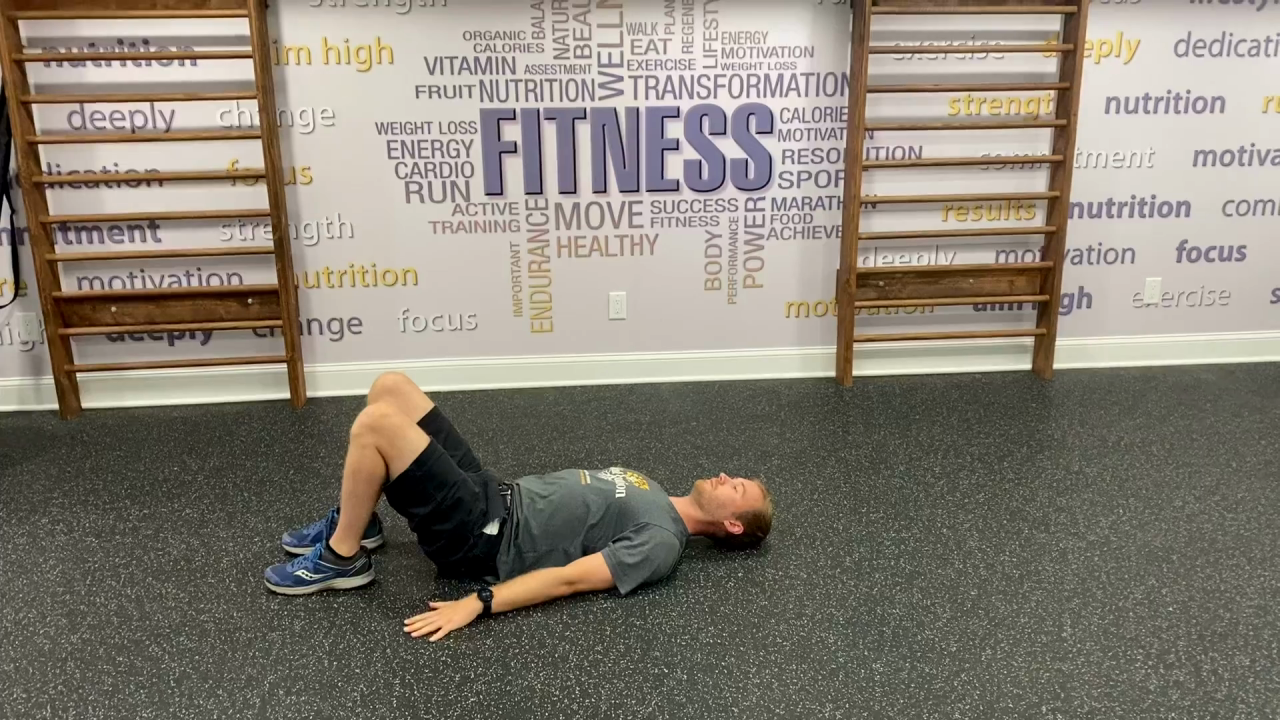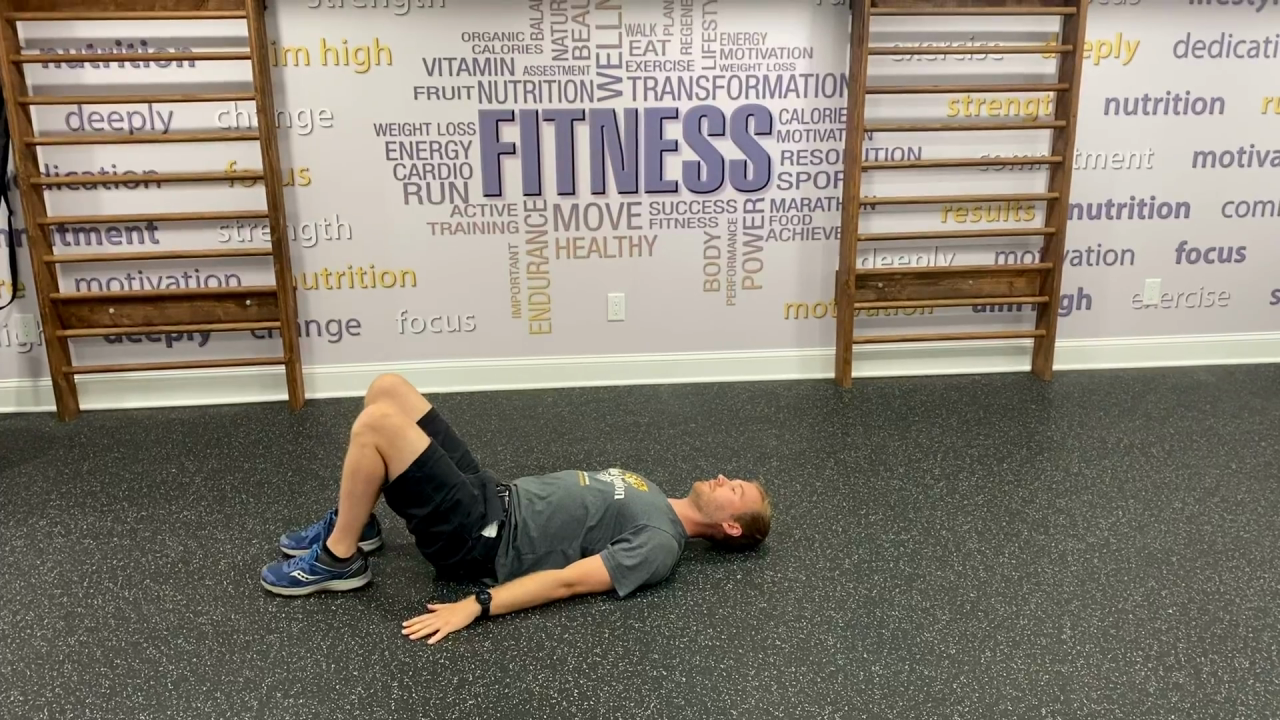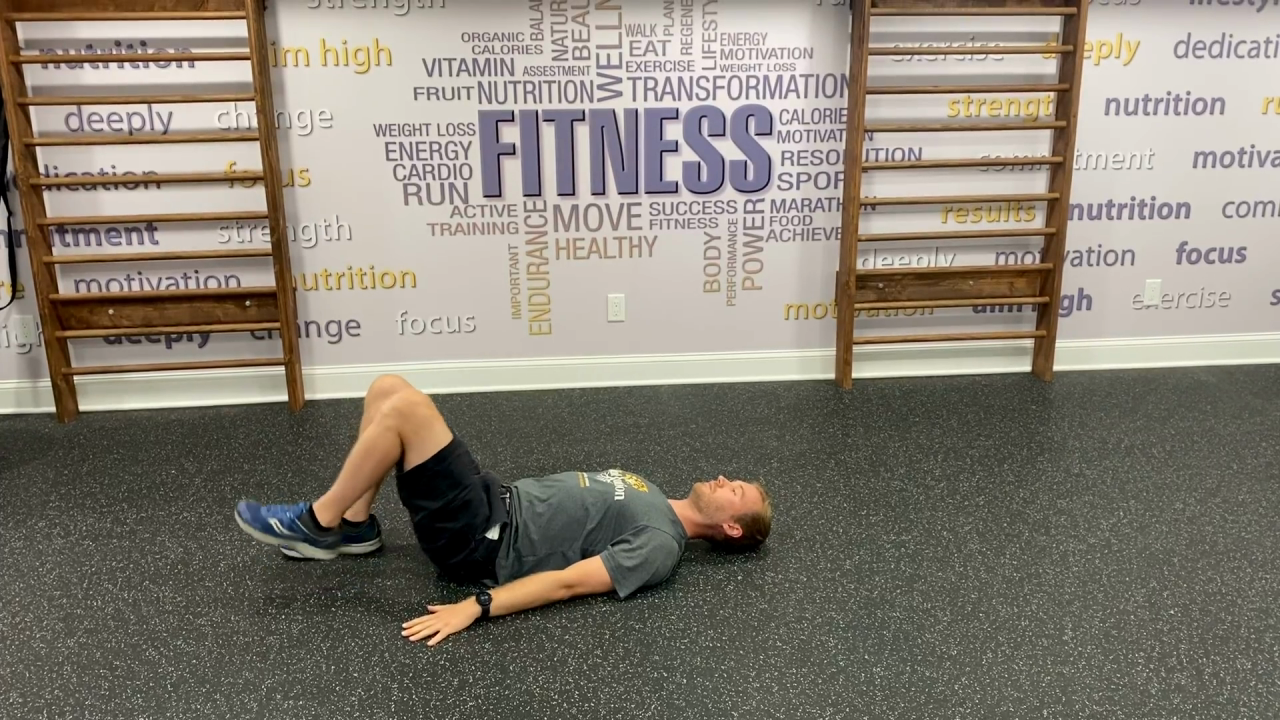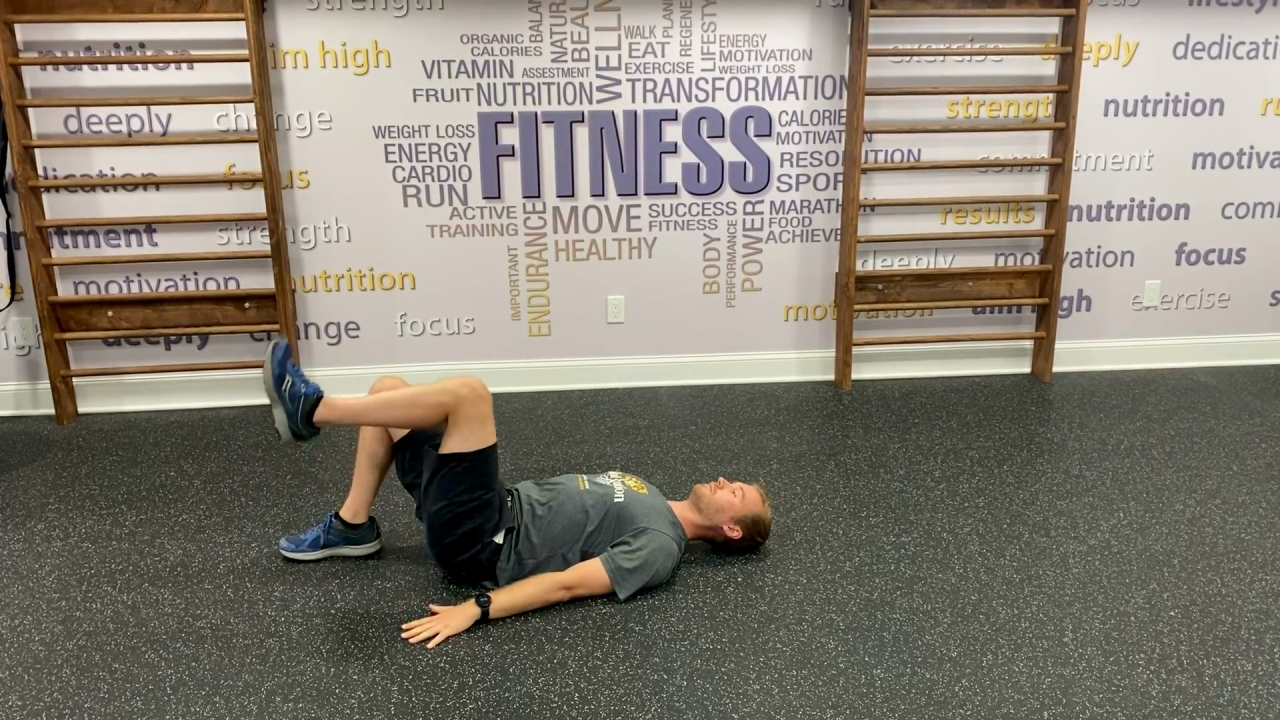
dt=0.5s
person 1, frame 1
left shoulder: (659, 542)
right shoulder: (649, 493)
left elbow: (569, 579)
left wrist: (477, 603)
left hip: (479, 538)
right hip: (495, 497)
left knee: (376, 424)
right knee: (390, 387)
left ankle: (342, 557)
right ankle: (354, 521)
person 1, frame 2
left shoulder: (658, 544)
right shoulder: (648, 496)
left elbow: (568, 581)
left wrist: (475, 605)
left hip: (477, 540)
right hip: (492, 499)
left knee: (376, 425)
right knee: (388, 389)
left ankle: (338, 559)
right ankle: (354, 524)
person 1, frame 3
left shoulder: (659, 545)
right shoulder: (646, 497)
left elbow: (569, 581)
left wrist: (475, 606)
left hip: (477, 541)
right hip: (495, 500)
left knee: (407, 409)
right knee: (387, 388)
left ankle: (319, 524)
right ankle: (354, 524)
person 1, frame 4
left shoulder: (659, 546)
right shoulder: (648, 497)
left elbow: (567, 584)
left wrist: (475, 608)
left hip: (478, 546)
right hip: (501, 509)
left knee: (470, 392)
right knee: (387, 389)
left ankle: (311, 410)
right ankle: (351, 527)
